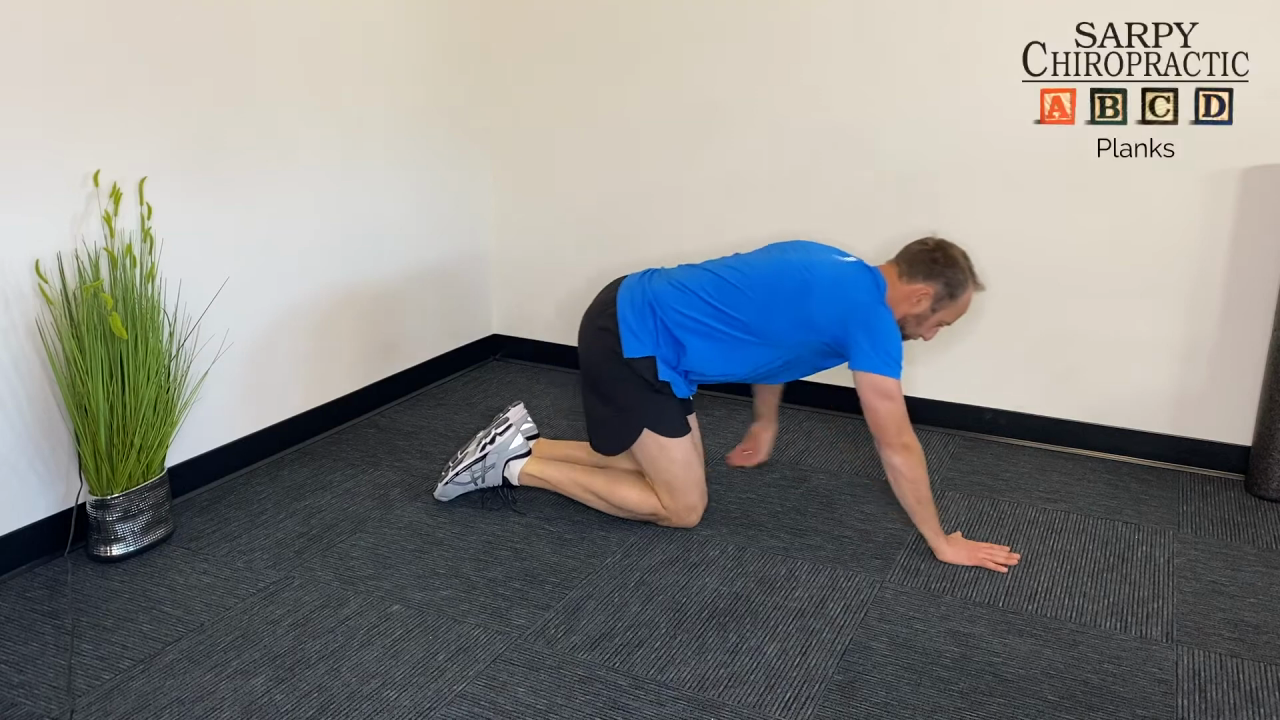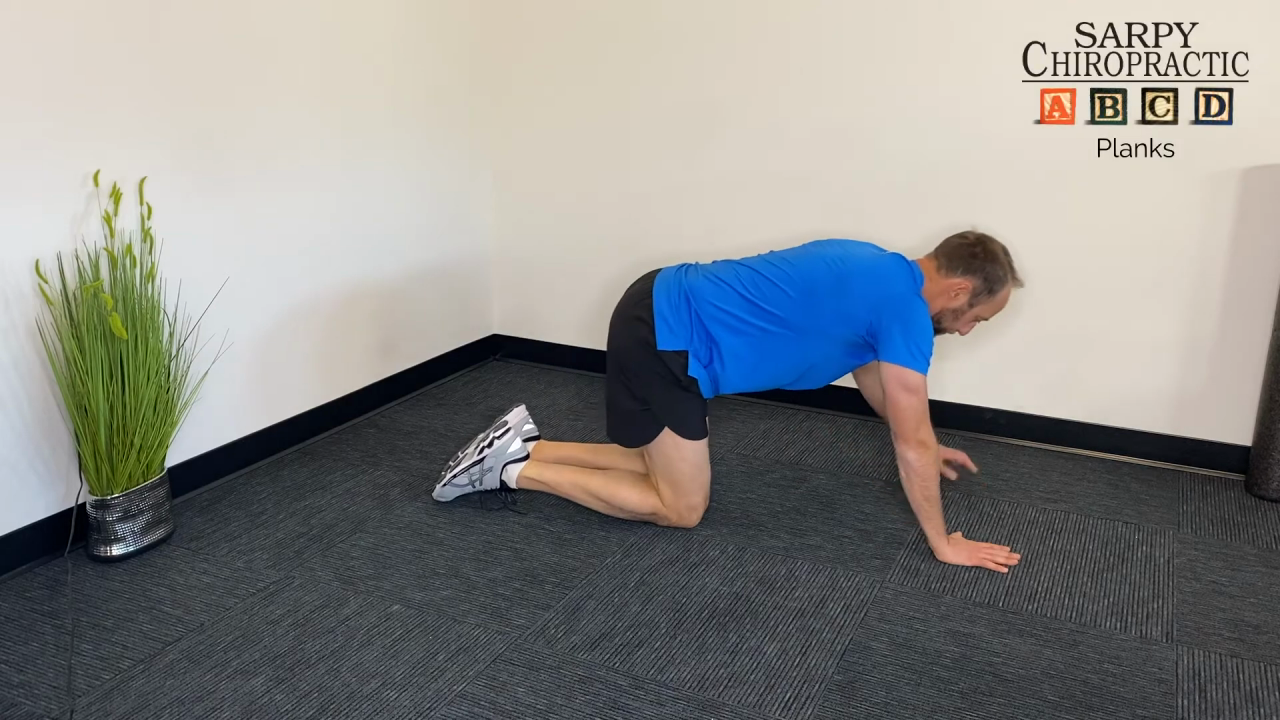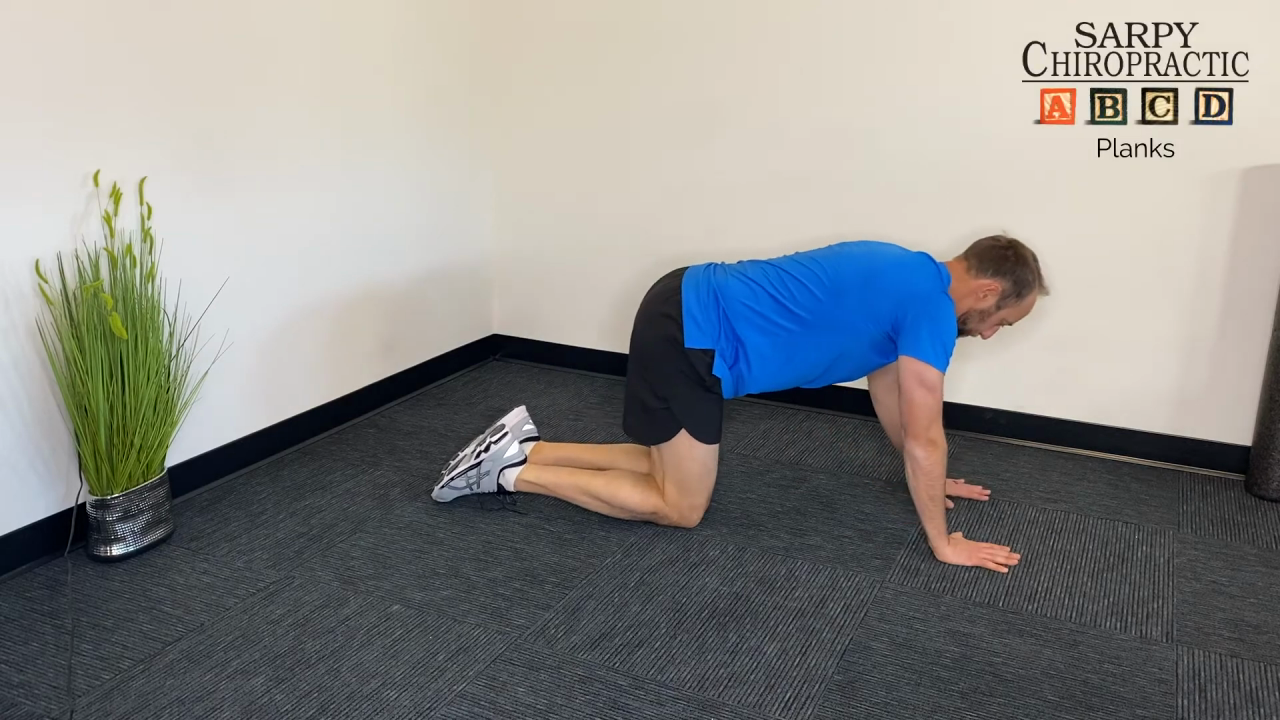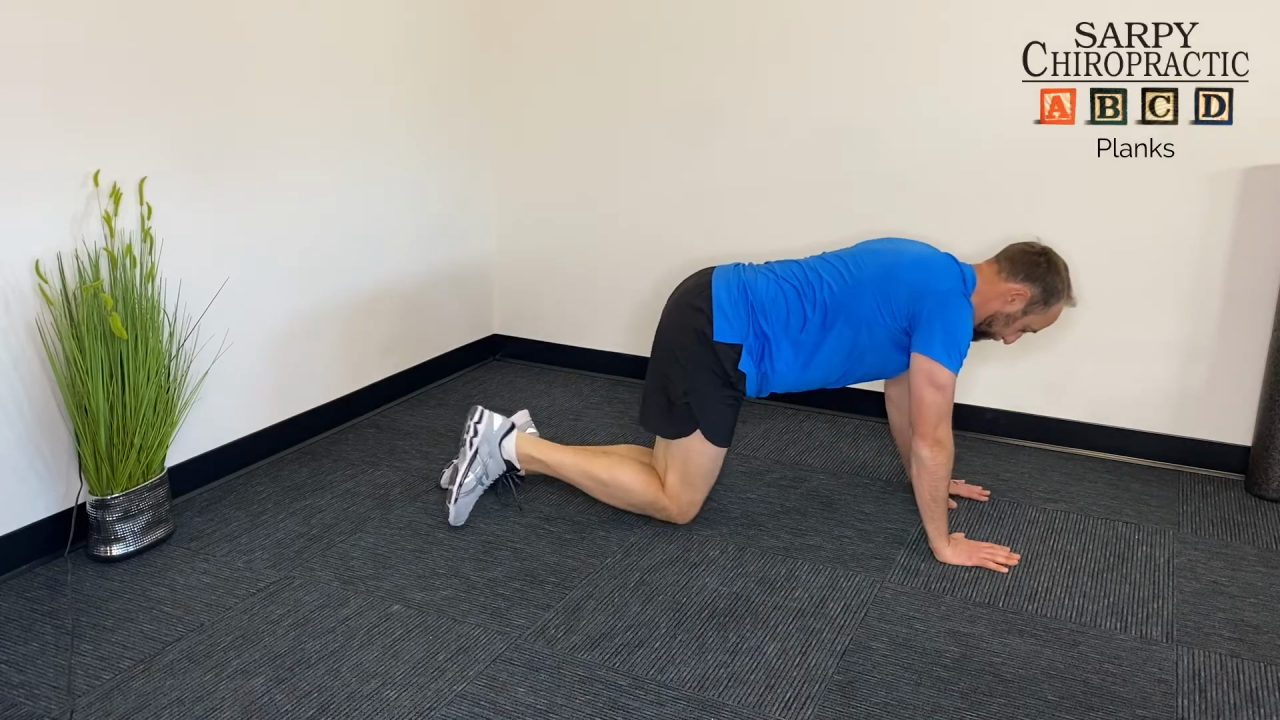
dt=0.4s
person 1, frame 1
left shoulder: (838, 270)
right shoulder: (868, 310)
right elbow: (898, 447)
left wrist: (765, 423)
right wrist: (942, 543)
left hip: (632, 317)
right hip: (630, 344)
left knee: (672, 469)
right knee: (682, 507)
left ankle: (526, 441)
right ankle: (517, 466)
person 1, frame 2
left shoulder: (879, 273)
right shoulder: (905, 305)
left elbow: (868, 366)
right elbow: (913, 443)
left wrist: (924, 449)
right wrist: (943, 543)
left hip: (661, 312)
right hip: (664, 339)
left knee: (671, 469)
right knee: (681, 508)
left ankle: (525, 446)
right ankle: (514, 468)
person 1, frame 3
left shoulder: (905, 280)
right shoulder: (932, 304)
left elbow: (886, 386)
right elbow: (925, 437)
left wrist: (928, 476)
right wrist: (942, 542)
left hip: (684, 313)
right hip: (688, 336)
left knee: (675, 468)
right knee: (681, 508)
left ankle: (527, 447)
right ankle: (514, 472)
person 1, frame 4
left shoulder: (929, 281)
right shoulder: (948, 301)
left elbow: (900, 387)
right elbow: (931, 436)
left wrist: (926, 477)
right wrist: (943, 541)
left hip: (716, 317)
right hip: (716, 332)
left knee: (678, 470)
right knee: (677, 502)
left ankle: (523, 447)
right ankle: (512, 447)
